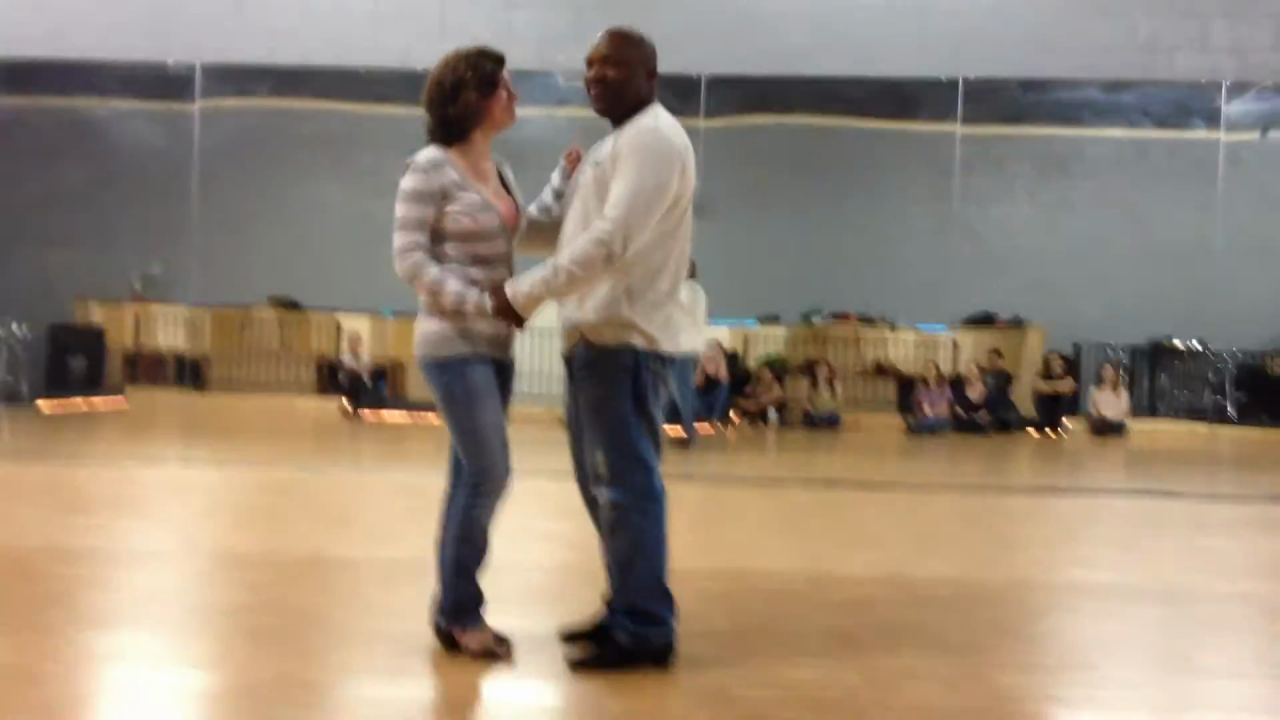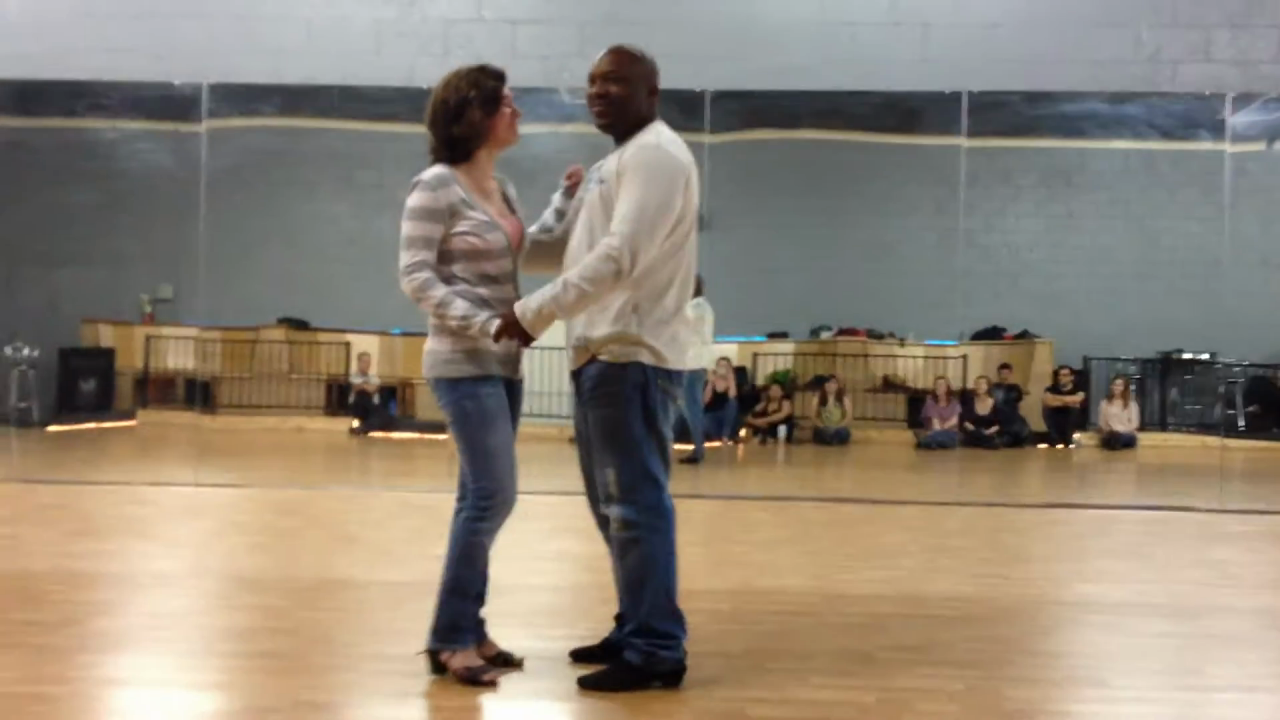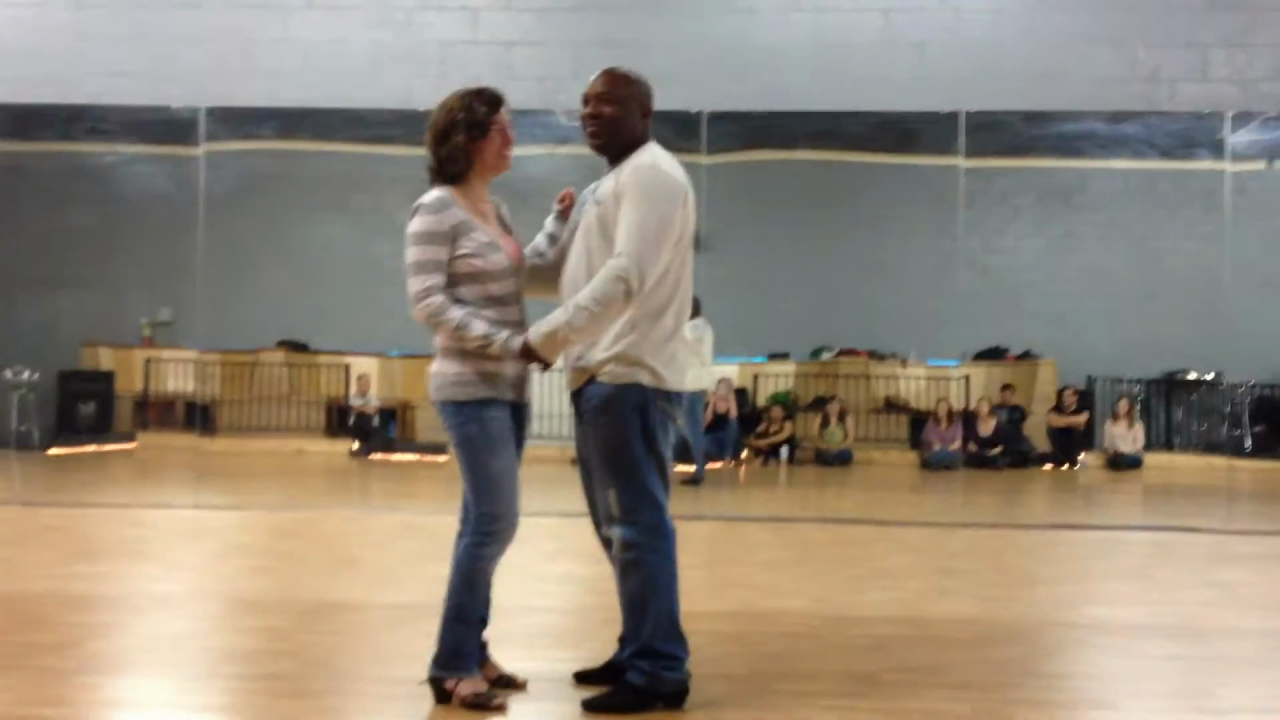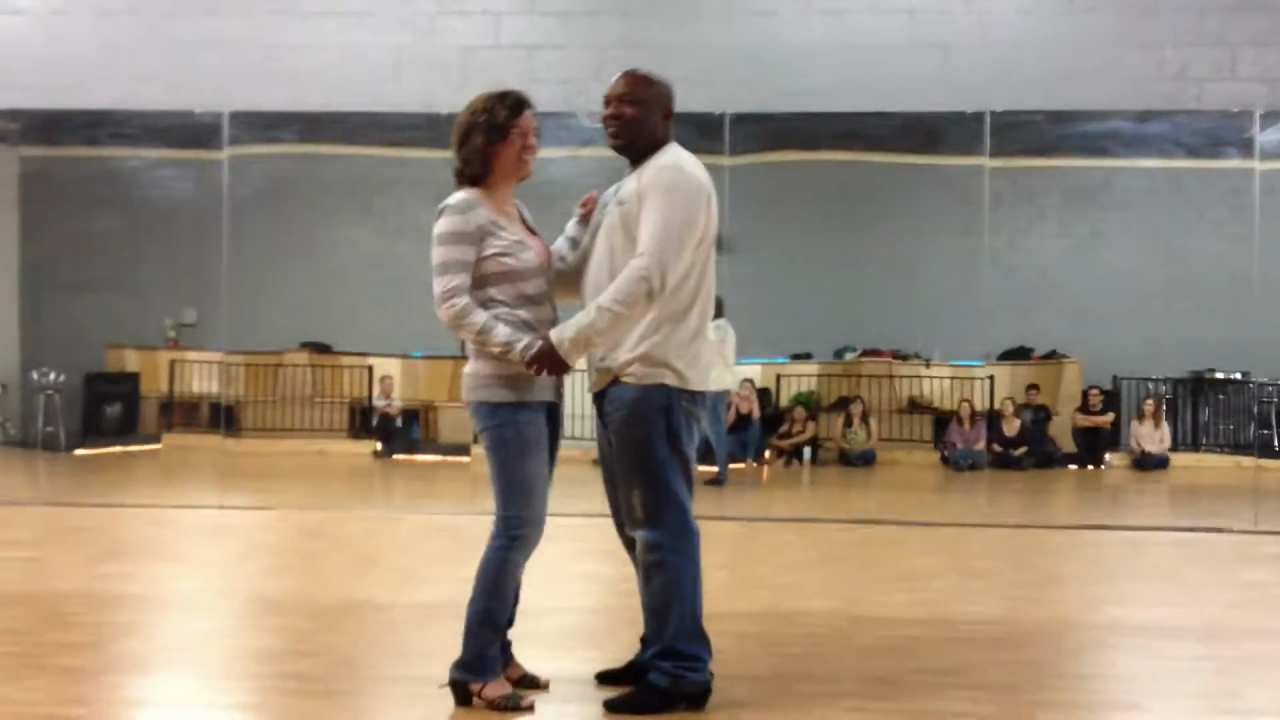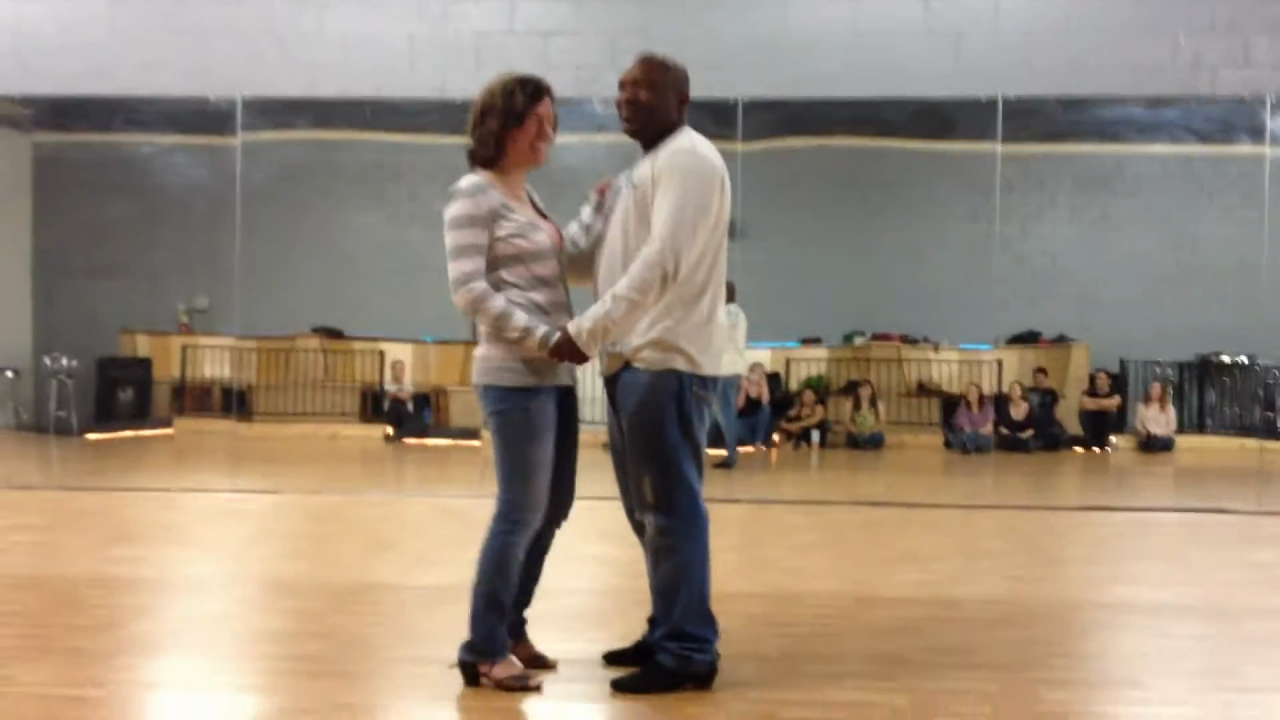
dt=0.2s
person 1, frame 1
left shoulder: (653, 137)
right shoulder: (619, 142)
left elbow: (613, 242)
left wrist: (525, 293)
left hip: (625, 340)
right hip: (598, 335)
left knee: (624, 486)
right knee: (604, 485)
left ankle: (644, 631)
right ankle: (626, 612)
person 1, frame 2
left shoulder: (656, 153)
right shoulder: (623, 159)
left elbow: (621, 257)
left wrist: (533, 311)
left hip: (632, 357)
right hip: (606, 352)
left knee: (635, 502)
right knee: (614, 501)
left ankle: (655, 650)
right ankle: (636, 631)
person 1, frame 3
left shoulder: (651, 173)
right shoulder: (617, 179)
left elbow: (627, 278)
left wrist: (547, 336)
left hip: (632, 378)
right hip: (604, 373)
left knee: (637, 524)
right knee: (618, 524)
right ankle: (638, 652)
person 1, frame 4
left shoulder: (674, 174)
right shoulder: (636, 182)
left elbow: (649, 278)
left wrist: (567, 340)
left hip: (654, 379)
right hip: (623, 376)
left knee: (660, 526)
right knee: (639, 527)
right ankle: (659, 653)
person 1, frame 5
left shoulder: (688, 159)
right shoulder: (646, 169)
left elbow: (664, 263)
right elbow: (618, 260)
left wrist: (586, 330)
left hip: (666, 363)
right hip: (635, 360)
left knee: (670, 508)
right knee: (649, 509)
left ankle: (688, 650)
right ankle: (667, 634)
person 2, frame 1
left shoulder: (499, 169)
right shoulder: (430, 168)
left elbow: (526, 232)
right elbow: (409, 258)
left wrist: (567, 177)
right wrist: (479, 304)
left hip: (495, 346)
right hip: (455, 346)
left knee: (472, 478)
right knee: (487, 473)
left ankle: (458, 611)
right ankle: (459, 612)
person 2, frame 2
left shoulder: (502, 187)
right shoulder: (436, 186)
left elbow: (528, 250)
right elbow: (416, 277)
left wrist: (567, 198)
right wrist: (480, 326)
left hip: (501, 365)
right hip: (462, 365)
left knee: (481, 498)
right knee: (493, 495)
left ankle: (469, 629)
right ankle: (449, 636)
person 2, frame 3
left shoulder: (494, 208)
right shoulder: (436, 209)
left elbow: (520, 277)
right elbow: (426, 302)
left wrist: (560, 222)
right wrist: (511, 343)
left hip: (506, 387)
right hip: (470, 389)
left knee: (484, 523)
right knee: (494, 521)
left ankle: (471, 651)
right ankle: (452, 664)
person 2, frame 4
left shoulder: (517, 210)
right shoulder: (462, 210)
right elbow: (452, 304)
left wrist: (581, 226)
right wrist: (524, 350)
left hip: (539, 389)
right hip: (504, 391)
left knee: (520, 526)
right knee: (520, 527)
left ankle: (495, 650)
right ankle: (475, 669)
person 2, frame 5
left shoulder: (527, 196)
right shoulder: (474, 193)
right elbow: (468, 288)
right wrist: (541, 337)
left hip: (552, 374)
right hip: (514, 374)
left knee: (551, 508)
right knee: (522, 511)
left ankle: (509, 627)
right ankle: (483, 649)
